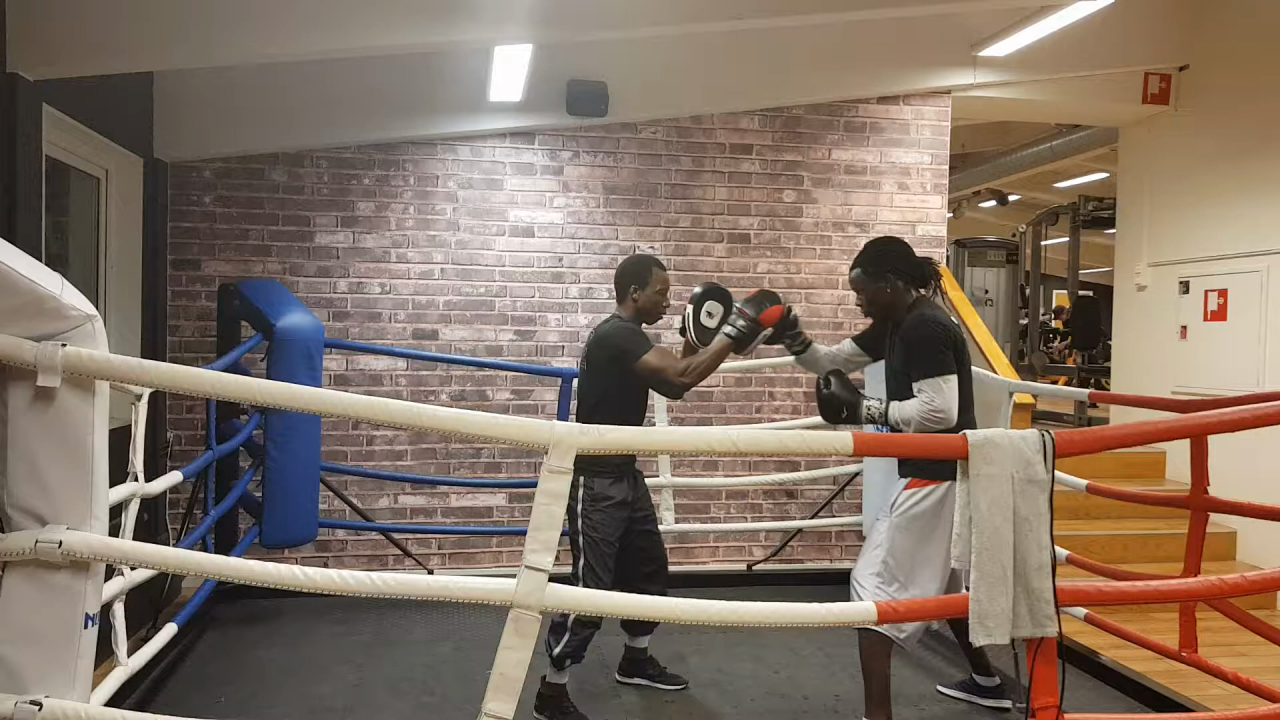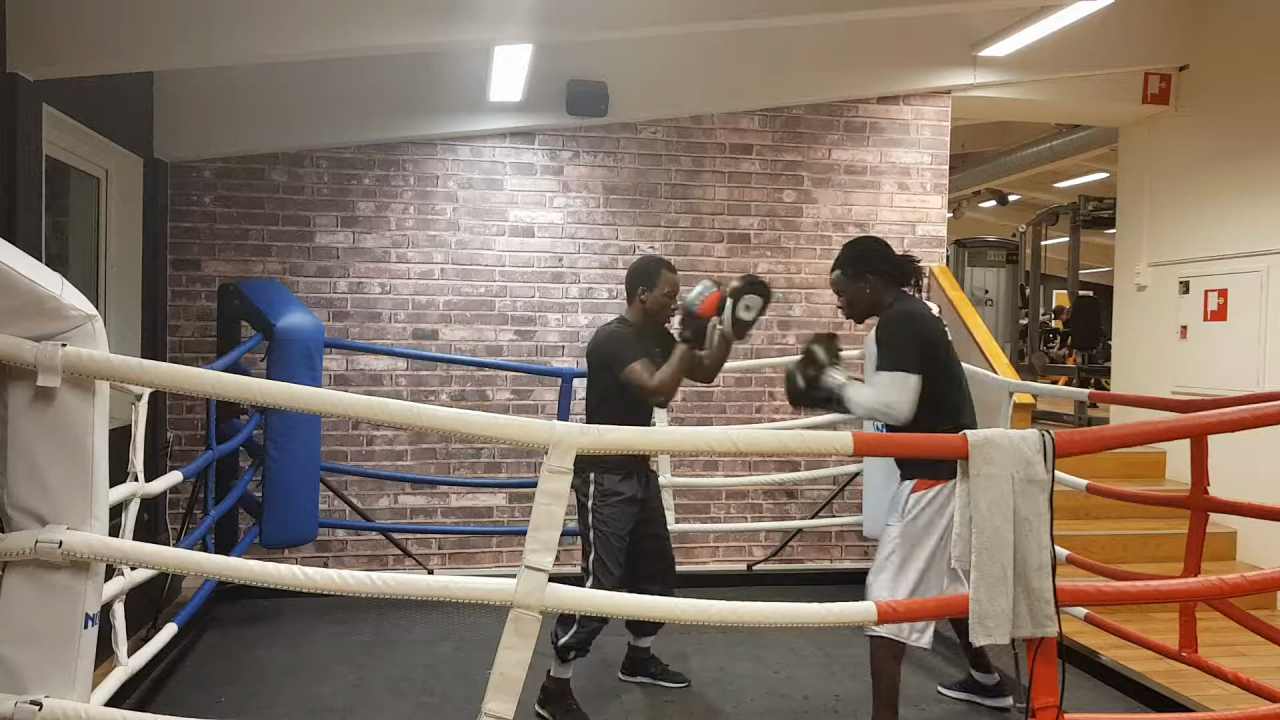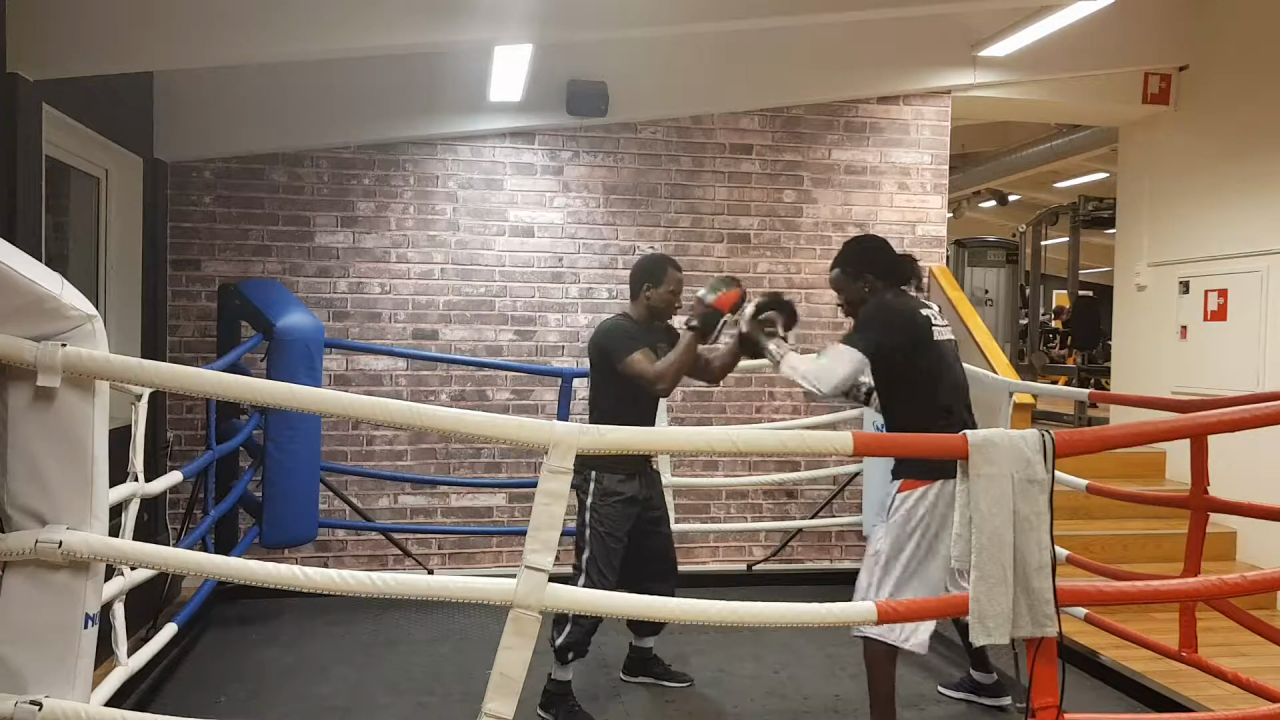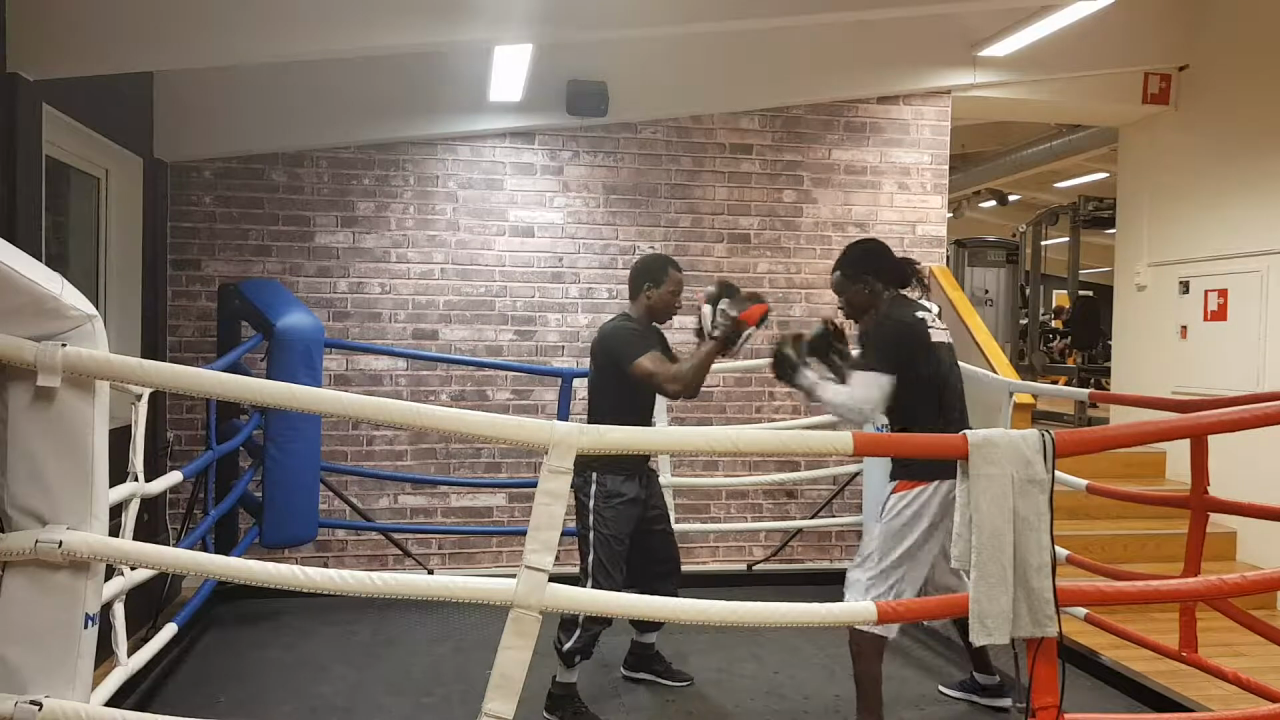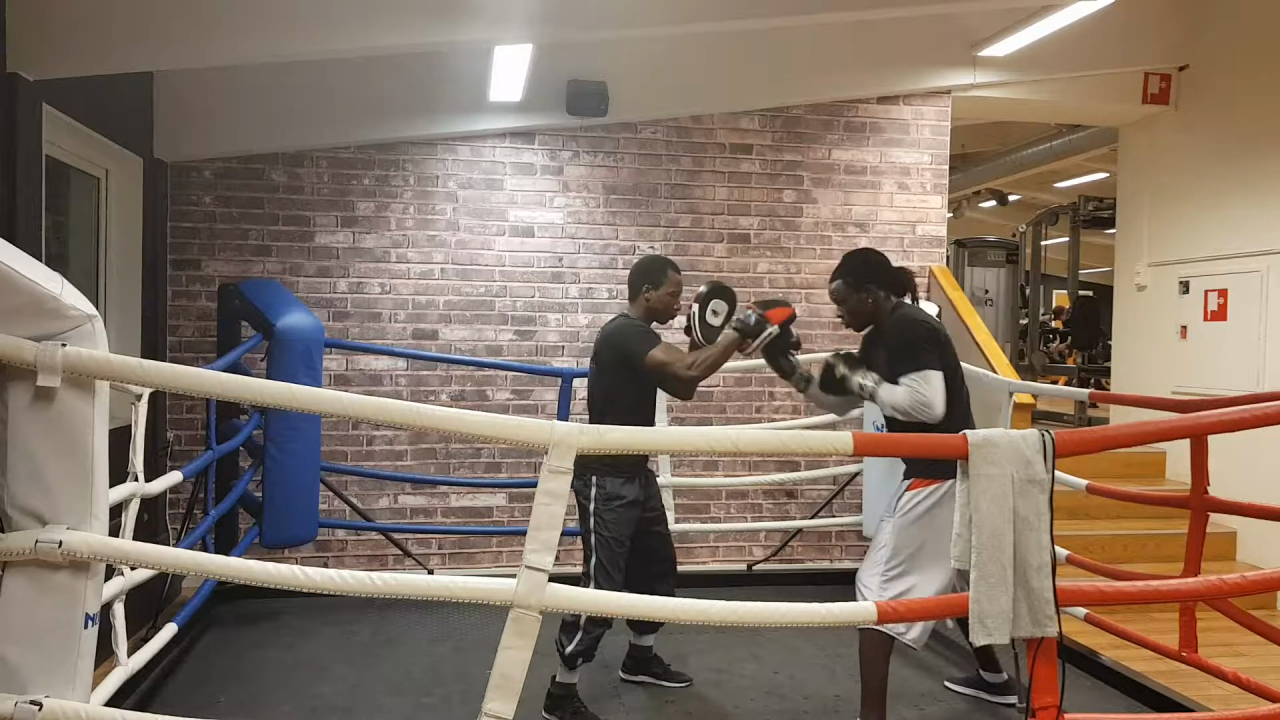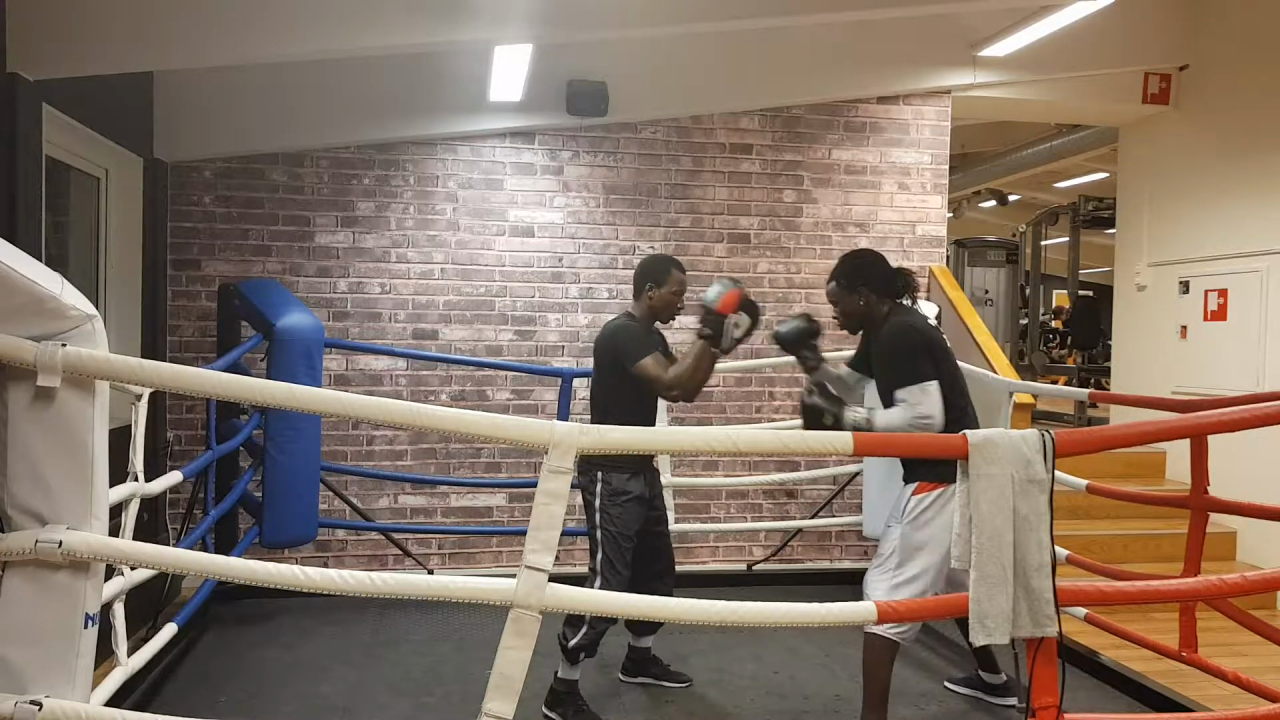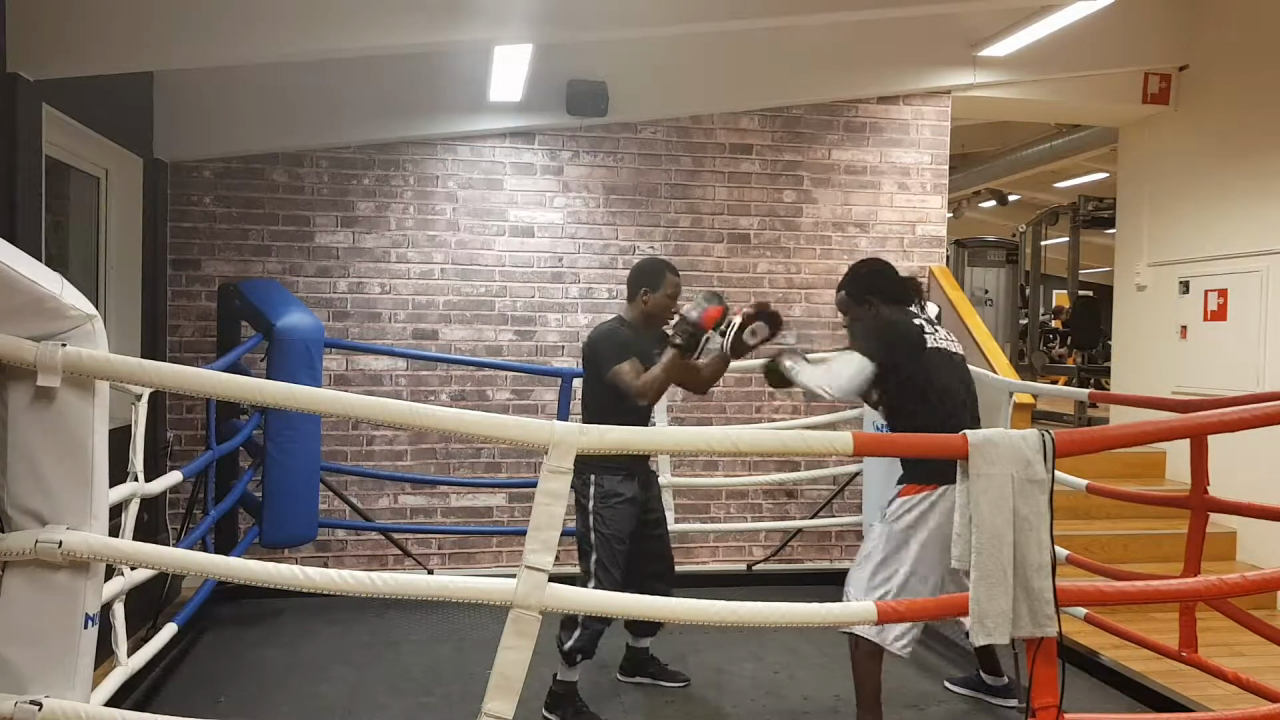
dt=0.4s
person 1, frame 1
left shoulder: (926, 327)
right shoulder: (896, 324)
left elbow: (939, 413)
right elbow: (839, 359)
left wrist: (865, 410)
right wrist: (798, 342)
left hip: (932, 476)
right hip: (946, 473)
left knee: (874, 588)
right knee: (946, 579)
right ankle: (985, 680)
person 1, frame 2
left shoulder: (904, 324)
right shoulder: (901, 319)
left elbow: (890, 408)
right elbow: (871, 389)
left wrist: (828, 378)
right wrist: (821, 382)
left hip: (936, 477)
right hip: (949, 471)
left knee: (891, 594)
right knee: (939, 579)
right ankle: (985, 678)
person 1, frame 3
left shoulder: (884, 315)
right shoulder: (921, 312)
left elbow: (828, 379)
left wrist: (770, 343)
right wrist: (861, 386)
left hip: (929, 477)
right hip: (960, 469)
left knee: (883, 594)
right knee: (949, 576)
right ankle: (984, 678)
person 1, frame 4
left shoulder: (888, 324)
right shoulder: (917, 316)
left elbow: (858, 406)
right elbow: (904, 395)
left wrist: (803, 374)
right wrist: (839, 359)
left hip: (923, 477)
right hip: (955, 471)
left knee: (868, 592)
right knee: (945, 580)
right ankle: (986, 681)
person 1, frame 5
left shoulder: (907, 328)
right shoulder: (884, 333)
left elbow: (927, 405)
right elbow: (838, 398)
left wrist: (860, 381)
right wrist: (793, 371)
left hip: (937, 474)
right hip: (953, 473)
left knee: (880, 588)
right knee: (951, 578)
right ankle: (994, 677)
person 1, frame 6
left shoulder: (902, 332)
right shoulder: (887, 332)
left elbow: (924, 418)
right elbow: (843, 382)
left wrist: (843, 416)
right wrist: (808, 355)
left hip: (941, 479)
right hip: (963, 475)
left knee: (886, 593)
right knee: (951, 580)
right ankle: (993, 678)
person 1, frame 7
left shoulder: (885, 328)
right shoulder: (937, 332)
left elbow: (837, 384)
left wrist: (788, 365)
right wrist: (873, 391)
left hip: (931, 482)
left knee: (868, 595)
right knee: (959, 579)
right ankle: (994, 678)
person 2, frame 1
left shoulder: (632, 335)
right shoulder: (615, 335)
left elbow: (672, 385)
right elbow: (681, 377)
left wrist: (699, 337)
right wrist: (736, 334)
left hip: (625, 474)
right hip: (594, 480)
left knee: (648, 572)
right knee: (592, 587)
left ankle: (635, 661)
person 2, frame 2
left shoulder: (653, 335)
right shoulder: (613, 339)
left elbow: (705, 371)
right elbow: (659, 392)
left wrist: (733, 323)
right wrist: (689, 334)
left hip: (637, 470)
right hip: (603, 476)
left knee: (654, 571)
right knee: (601, 583)
left ankle: (638, 660)
person 2, frame 3
left shoulder: (661, 332)
right shoulder: (613, 333)
left elbow: (711, 372)
right elbow: (660, 382)
right wrist: (698, 326)
left hip: (641, 472)
right hip: (605, 476)
left knee: (657, 572)
right knee: (594, 583)
left ankle: (640, 659)
person 2, frame 4
left shoulder: (652, 334)
right shoulder: (618, 335)
left elbow: (691, 386)
right elbow: (674, 384)
left wrist: (714, 331)
right wrist: (718, 338)
left hip: (637, 470)
right hip: (604, 476)
left knee: (661, 568)
right knee: (601, 584)
left ankle: (642, 655)
person 2, frame 5
left shoulder: (645, 336)
right shoulder: (620, 333)
left elbow: (683, 387)
right elbow: (685, 371)
right wrist: (738, 331)
left hip: (636, 473)
right hip: (604, 479)
left knee: (657, 569)
right knee: (603, 586)
left ankle: (639, 658)
person 2, frame 6
left shoulder: (651, 336)
right shoulder: (622, 333)
left elbow: (684, 391)
right elbow: (670, 385)
left wrist: (717, 344)
right wrist: (707, 337)
left hip: (640, 470)
right hip: (609, 475)
left knee: (655, 570)
right knee: (607, 581)
left ankle: (639, 660)
person 2, frame 7
left shoulder: (655, 338)
right shoulder: (608, 338)
left elbow: (701, 382)
right elbow: (642, 394)
left wrist: (736, 341)
right wrist: (682, 344)
left hip: (637, 472)
right hip: (603, 477)
left knee: (654, 570)
right knee: (602, 582)
left ankle: (637, 659)
